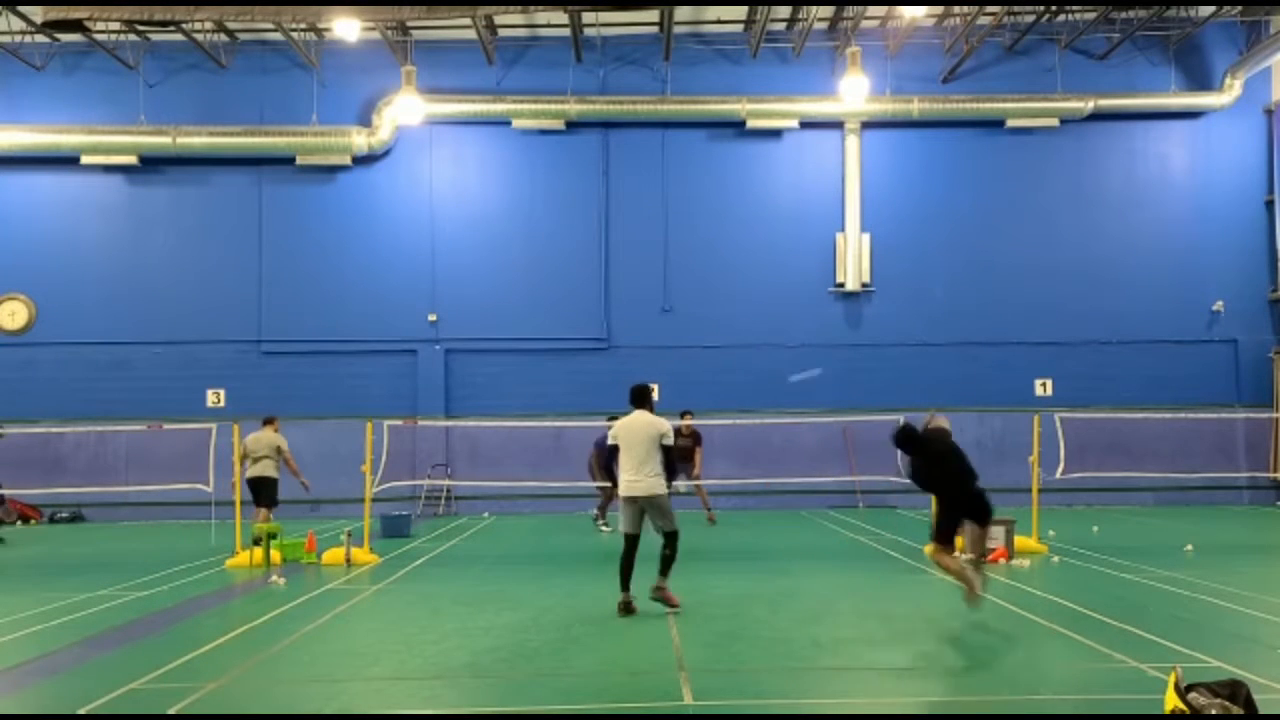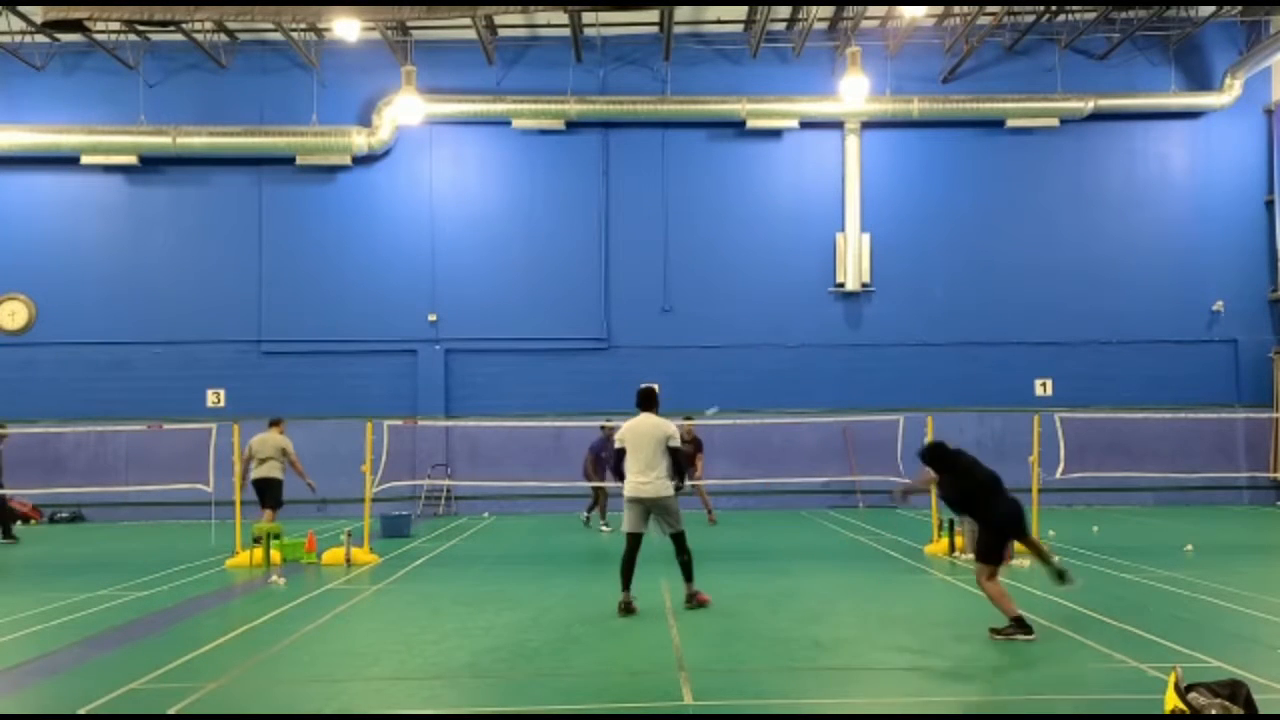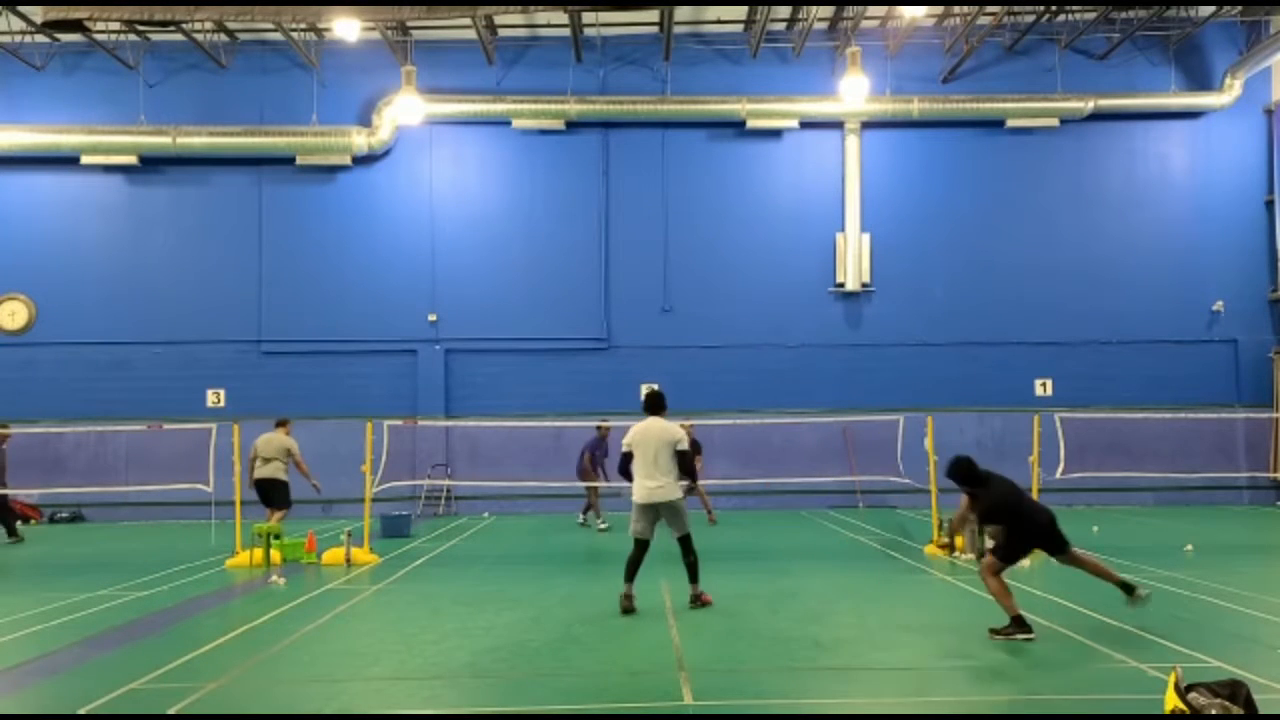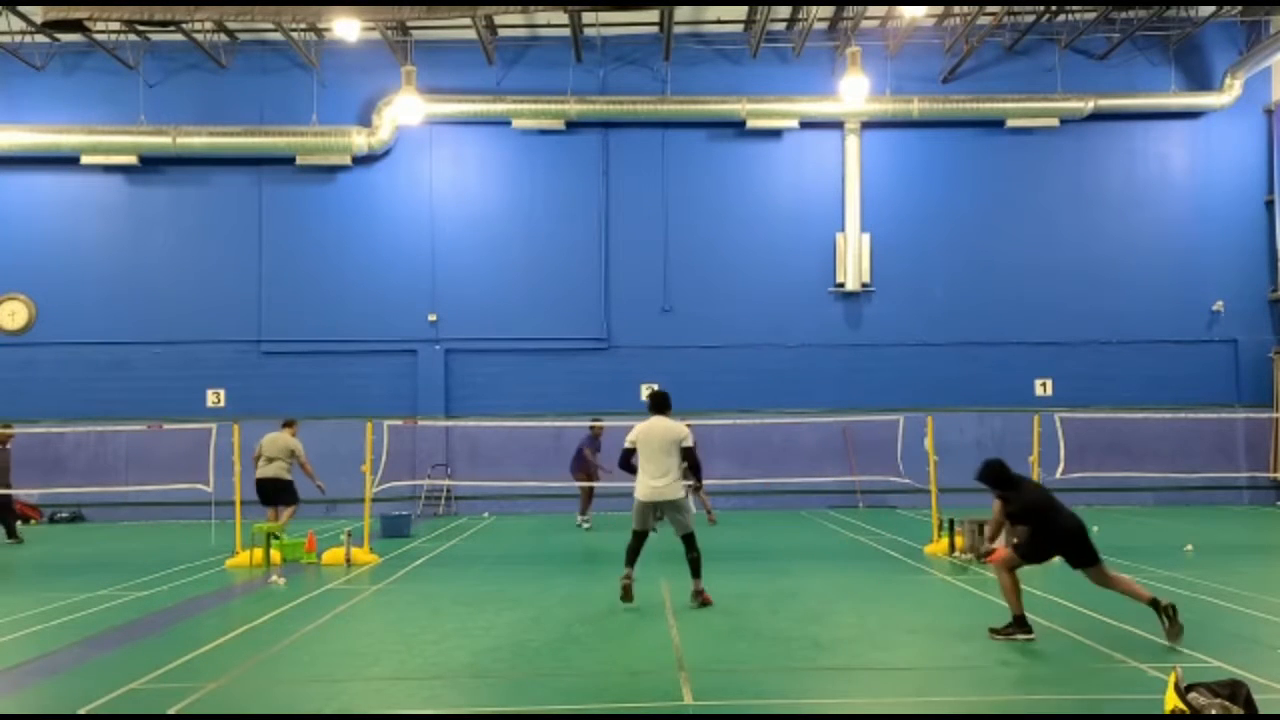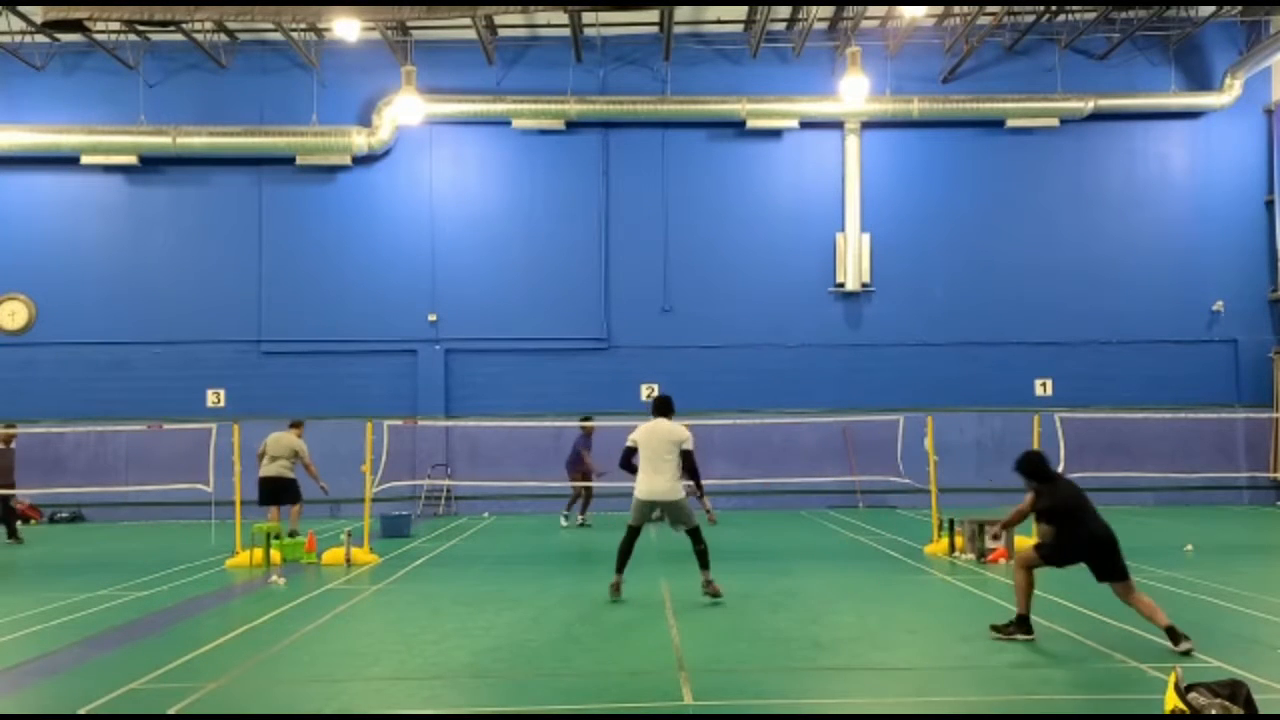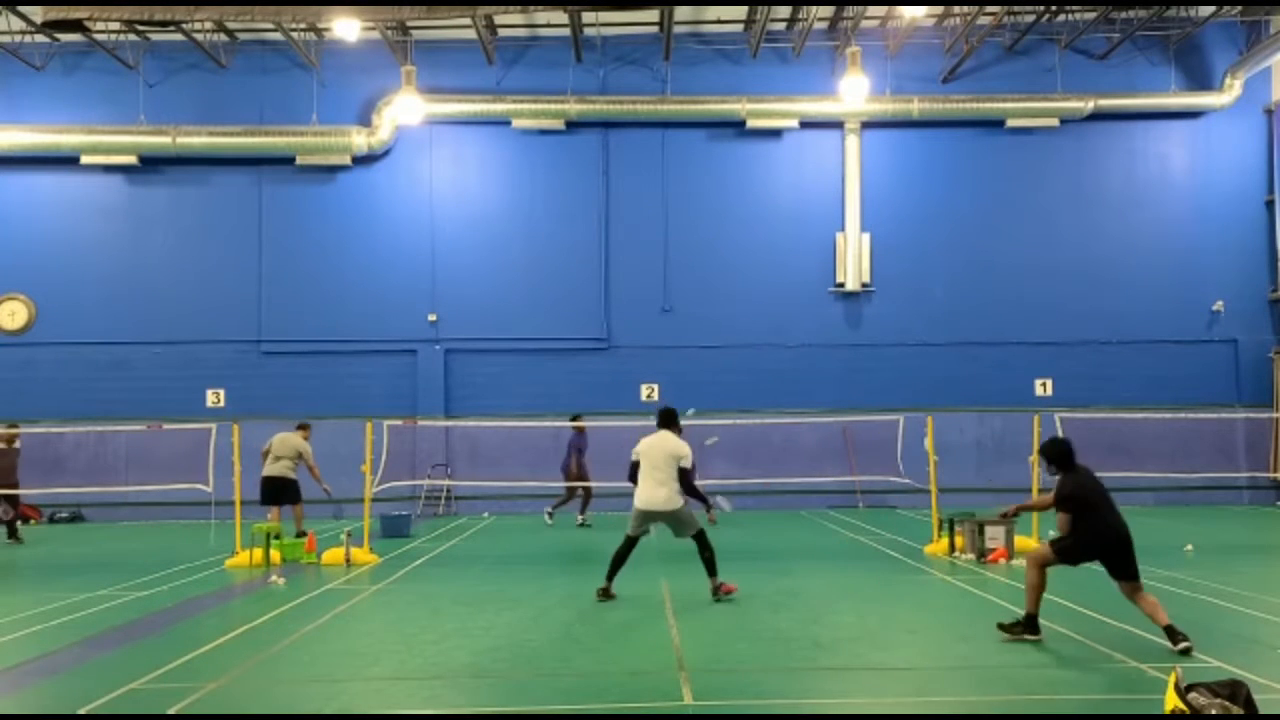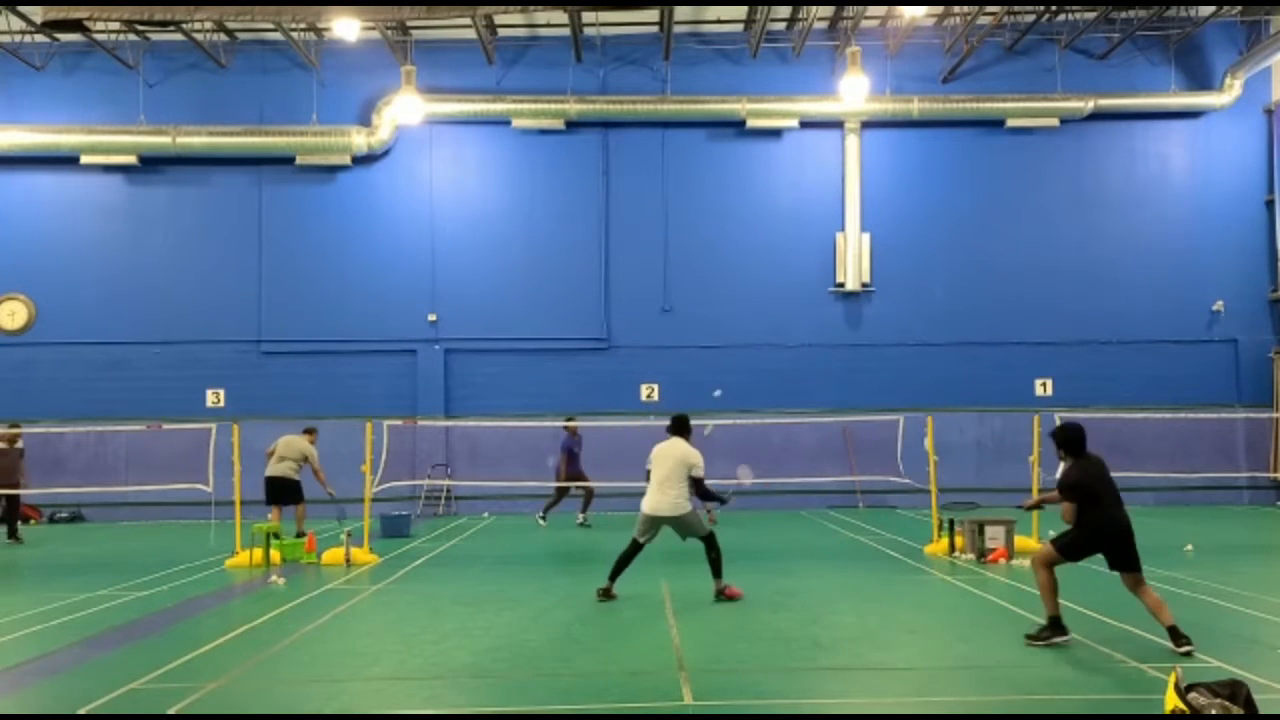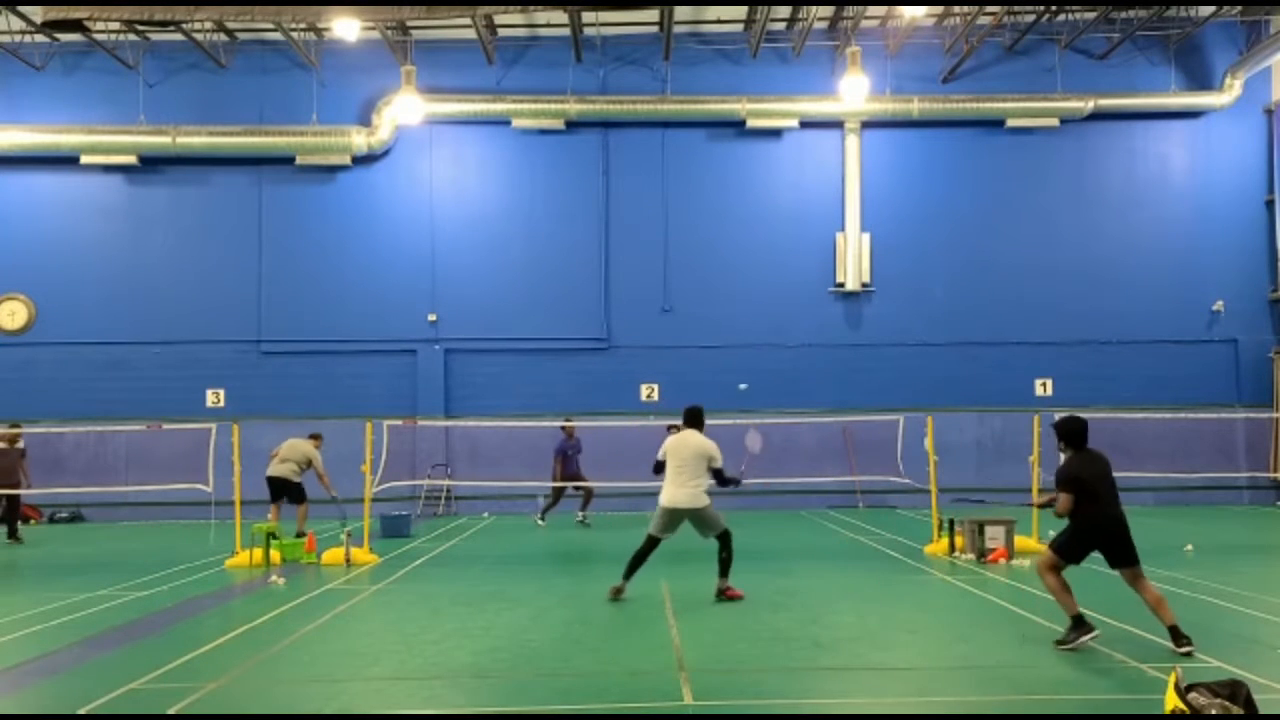
dt=0.1s
person 1, frame 1
left shoulder: (917, 470)
right shoulder: (938, 438)
left elbow: (931, 489)
right elbow: (942, 422)
right wrist: (935, 419)
left hip: (951, 503)
right hip: (973, 496)
left knee: (940, 554)
right knee: (981, 526)
left ankle: (972, 583)
right ankle: (977, 566)
person 1, frame 2
left shoulder: (950, 493)
right shoulder: (958, 456)
right elbow: (935, 477)
right wrist: (910, 487)
left hip: (994, 522)
right hip: (1012, 509)
left knee: (985, 578)
right knee: (1026, 539)
left ankle: (1019, 624)
right ankle: (1055, 570)
person 1, frame 3
left shoulder: (986, 505)
right shoulder: (984, 476)
left elbow: (1000, 538)
right elbow: (964, 511)
left hip: (1024, 532)
right hip: (1044, 519)
left knee: (989, 570)
right knee: (1071, 557)
left ankle: (1019, 624)
right ankle: (1127, 588)
person 1, frame 4
left shoulder: (1016, 506)
right shoulder: (1017, 481)
left elbow: (1023, 539)
right elbow: (998, 517)
right wrist: (988, 541)
left hip: (1052, 537)
right hip: (1074, 528)
left knee: (1002, 564)
right knee: (1105, 578)
left ankle: (1019, 625)
right ankle: (1160, 607)
person 1, frame 5
left shoulder: (1050, 499)
right shoulder: (1056, 481)
left elbow: (1047, 538)
right elbow: (1024, 509)
right wrist: (1002, 526)
left hip: (1075, 542)
right hip: (1104, 538)
left knee: (1022, 562)
right knee: (1129, 593)
left ankle: (1022, 624)
right ankle: (1175, 635)
person 1, frame 6
left shoulder: (1067, 488)
right shoulder: (1081, 472)
left elbow: (1064, 530)
right elbow: (1052, 499)
right wrist: (1020, 507)
left hip: (1091, 538)
right hip: (1119, 535)
left knee: (1035, 559)
right knee: (1137, 592)
left ankle: (1030, 624)
right ankle: (1175, 635)
person 1, frame 7
left shoulder: (1070, 476)
right shoulder: (1096, 461)
left elbow: (1070, 518)
right wrist: (1042, 498)
left hip: (1090, 531)
right hip: (1120, 528)
left knee: (1040, 561)
right knee: (1139, 586)
left ankle: (1055, 626)
right ankle: (1177, 636)
person 1, frame 8
left shoulder: (1067, 469)
right shoulder: (1099, 458)
left elbow: (1063, 509)
left wrist: (1055, 505)
right wrist: (1054, 497)
left hip: (1085, 528)
right hip: (1116, 524)
left knee: (1046, 567)
right knee: (1139, 581)
left ankle: (1079, 624)
right ankle: (1178, 636)
person 2, frame 1
left shoulder: (618, 426)
right shoulder: (661, 425)
left elbow: (607, 462)
right elbow: (671, 461)
left wrist: (618, 483)
right wrist: (669, 480)
left hip: (627, 491)
right hip: (654, 490)
left knee: (630, 545)
right knee: (671, 536)
left ankle: (625, 599)
right ankle: (660, 585)
person 2, frame 2
left shoulder: (625, 428)
right shoulder: (667, 427)
left elbow: (616, 465)
right elbow: (678, 462)
right wrist: (680, 481)
left hip: (633, 492)
right hip: (660, 491)
left knee: (632, 546)
right knee: (680, 541)
left ankle: (625, 599)
right ankle: (691, 593)
person 2, frame 3
left shoulder: (633, 432)
right shoulder: (676, 431)
left elbow: (622, 469)
right elbow: (687, 466)
right wrist: (693, 482)
left hip: (642, 496)
right hip: (670, 495)
left knee: (639, 548)
right knee: (686, 543)
left ankle: (627, 592)
right ankle: (696, 594)
person 2, frame 4
left shoulder: (637, 430)
right shoulder: (680, 430)
left elbow: (623, 463)
right elbow: (693, 461)
right wrist: (698, 481)
left hip: (645, 493)
right hip: (672, 493)
left knee: (637, 537)
right knee: (689, 540)
left ankle: (627, 576)
right ankle: (698, 590)
person 2, frame 5
left shoulder: (639, 431)
right shoulder: (682, 432)
left elbow: (624, 463)
right elbow: (690, 466)
right wrist: (700, 489)
left hip: (644, 493)
right hip: (673, 494)
left knee: (631, 534)
right knee: (695, 534)
left ankle: (617, 581)
right ankle: (707, 582)
person 2, frame 6
left shoulder: (643, 443)
right shoulder: (681, 447)
left elbow: (632, 476)
right elbow: (686, 484)
right wrist: (706, 502)
left hip: (643, 503)
right hip: (671, 504)
left knee: (628, 543)
right knee: (701, 539)
left ankle: (606, 587)
right ankle: (716, 586)
person 2, frame 7
left shoulder: (657, 449)
right shoulder: (693, 455)
right elbow: (700, 490)
right wrist: (721, 499)
left hip: (651, 508)
right hip: (678, 509)
left knee: (633, 548)
right knee: (710, 540)
left ankle: (608, 587)
right ankle: (720, 588)
person 2, frame 8
left shoulder: (669, 441)
right shoulder: (710, 446)
left elbow: (656, 469)
right elbow: (721, 480)
right wrist: (735, 481)
left hip: (669, 501)
right hip: (696, 502)
left knee: (649, 545)
right knee: (725, 538)
left ankle: (621, 586)
right ankle: (723, 587)
